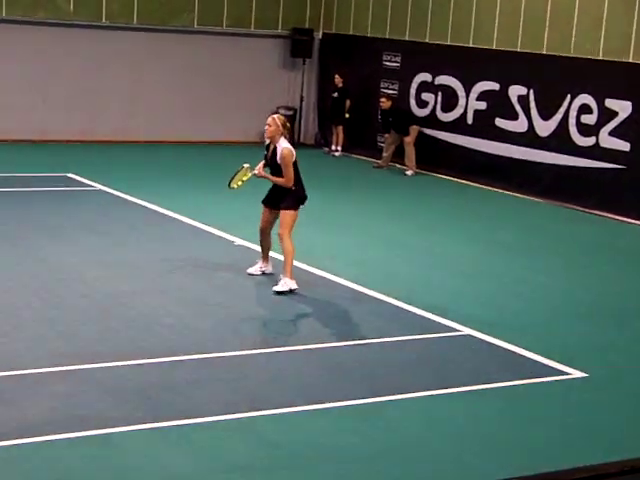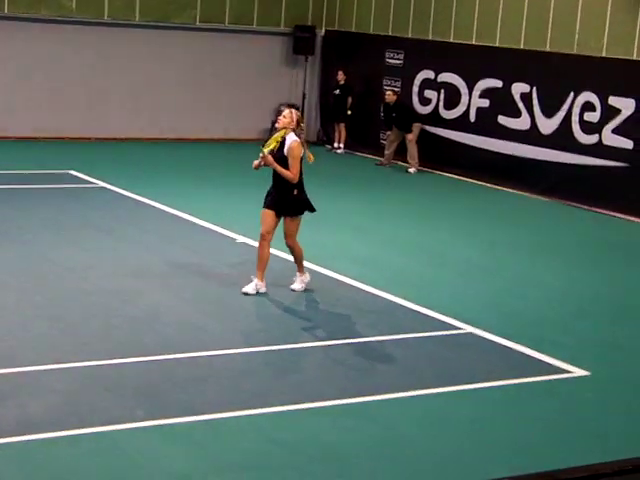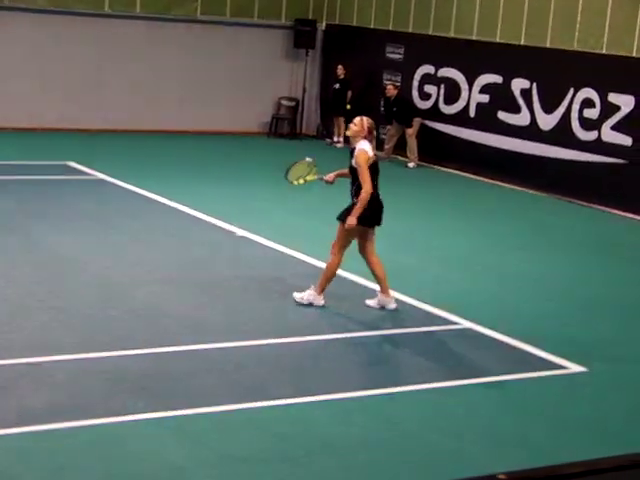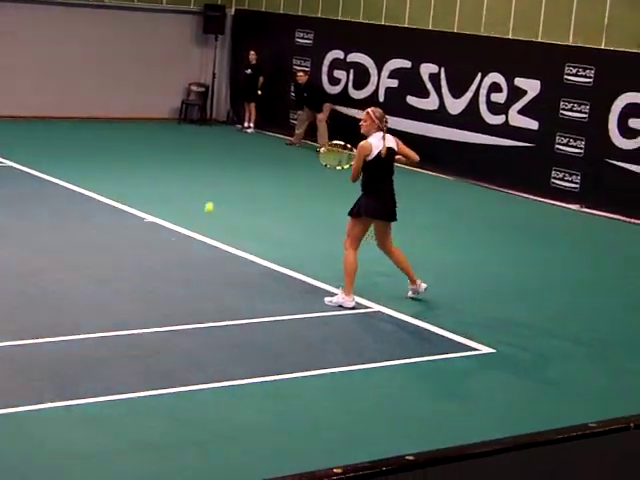
dt=1s
person 1, frame 1
left shoulder: (285, 151)
right shoulder: (270, 143)
left elbow: (288, 183)
left wrist: (264, 176)
right wrist: (263, 164)
left hip: (291, 193)
right hip: (277, 190)
left knee: (284, 233)
right knee: (264, 228)
left ankle: (288, 279)
right ankle: (265, 264)
person 1, frame 2
left shoulder: (293, 144)
left elbow: (293, 177)
left wrist: (272, 164)
right wrist: (263, 161)
left hip: (292, 197)
right hip: (275, 193)
left knee: (290, 241)
right knee: (264, 236)
left ankle: (302, 275)
right ankle: (259, 282)
person 1, frame 3
left shoulder: (361, 152)
right shoulder: (363, 148)
left elbow: (366, 189)
left wrist: (353, 216)
right wrist: (336, 174)
left hip: (364, 206)
right hip: (372, 206)
left knee: (337, 249)
right knee: (367, 252)
left ankle: (316, 294)
right ankle: (386, 296)
person 1, frame 4
left shoulder: (365, 145)
right shoulder: (392, 141)
left elbow: (354, 178)
right elbow: (415, 159)
left hip: (370, 200)
right hip: (387, 199)
left knee: (350, 246)
right knee: (386, 245)
left ankle: (347, 296)
right ankle: (415, 283)
